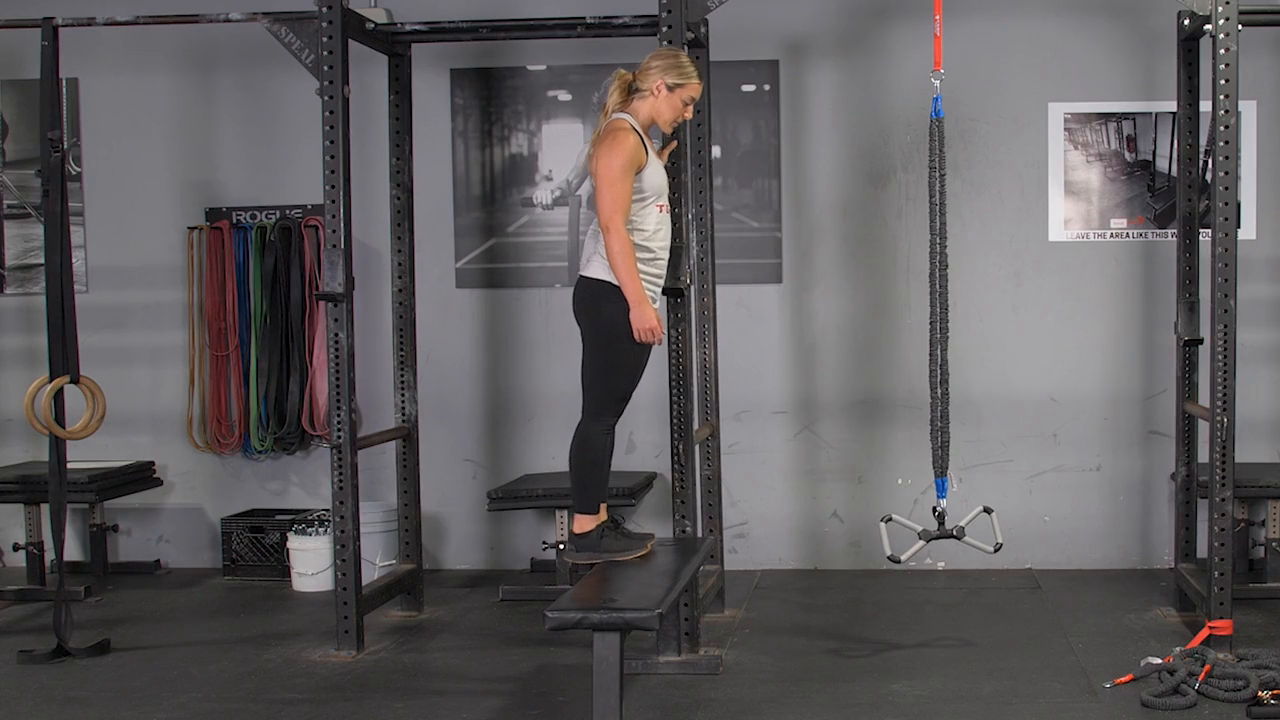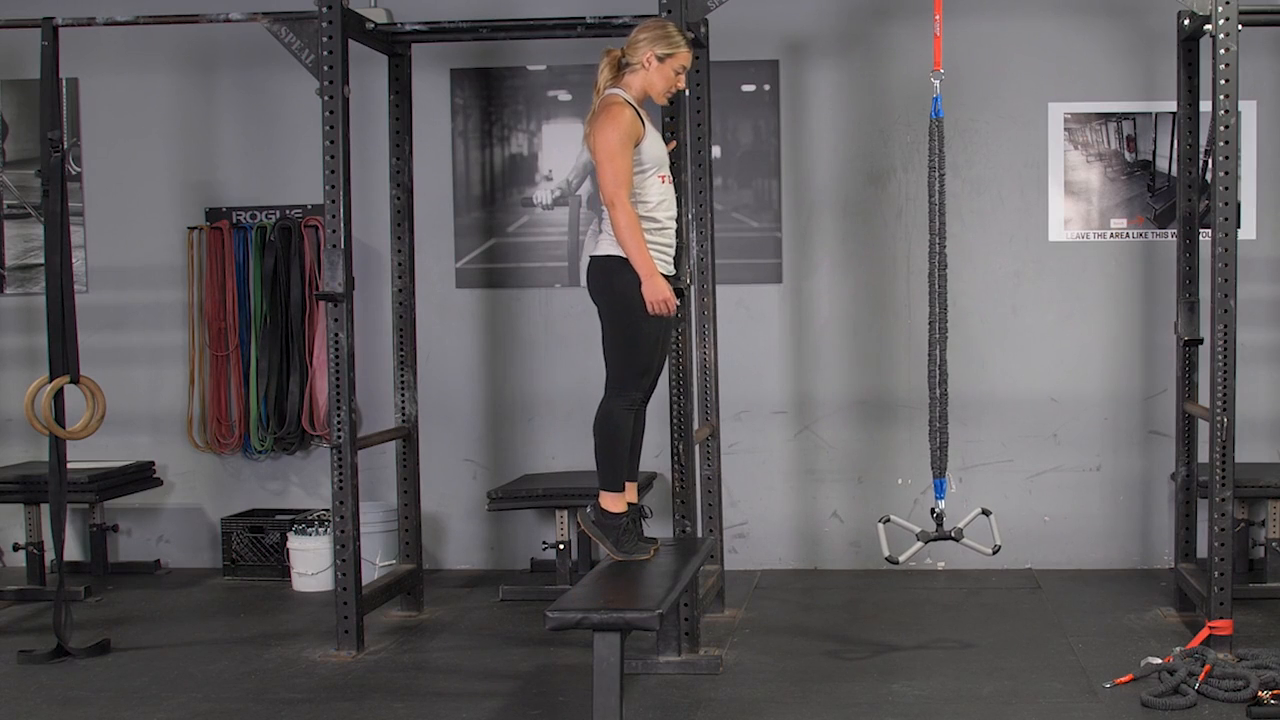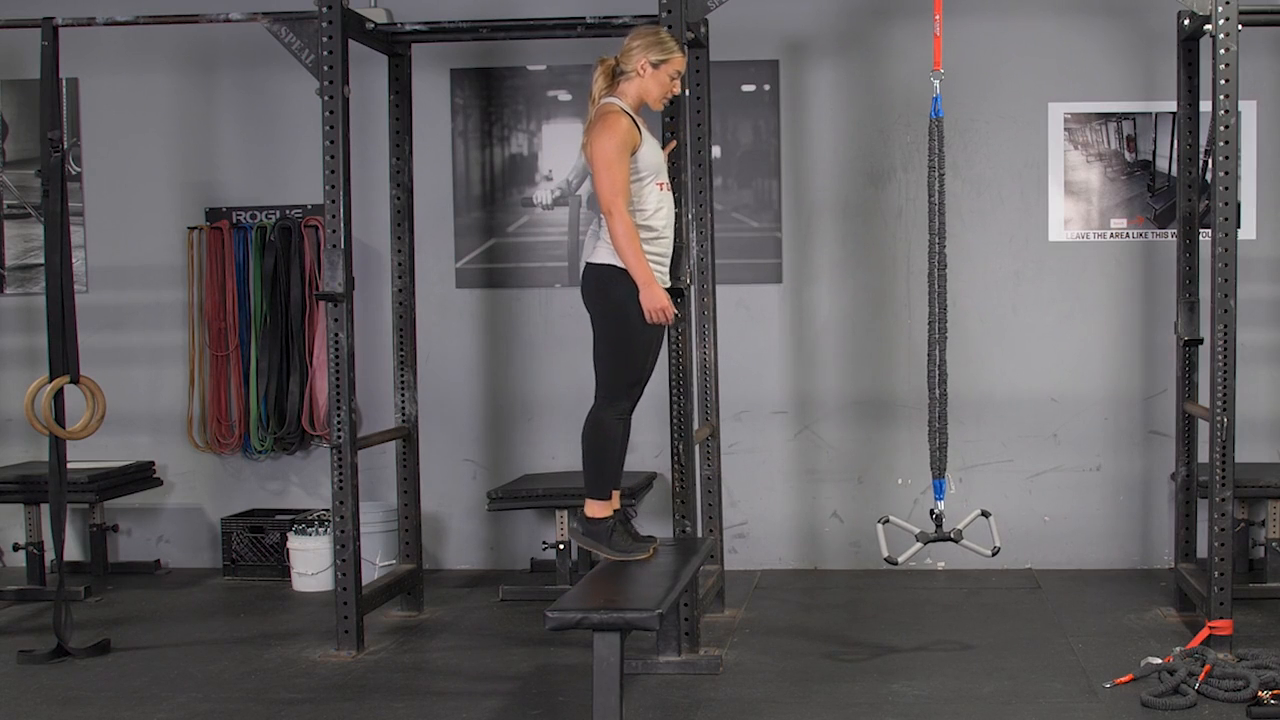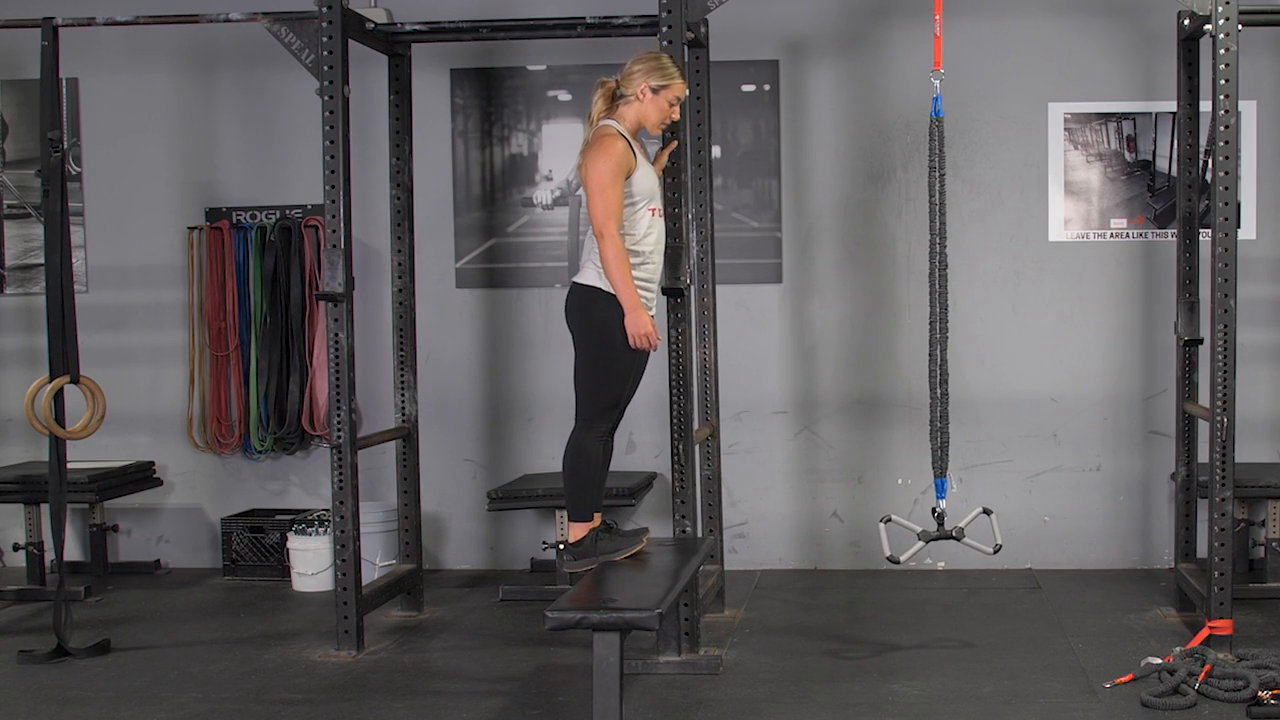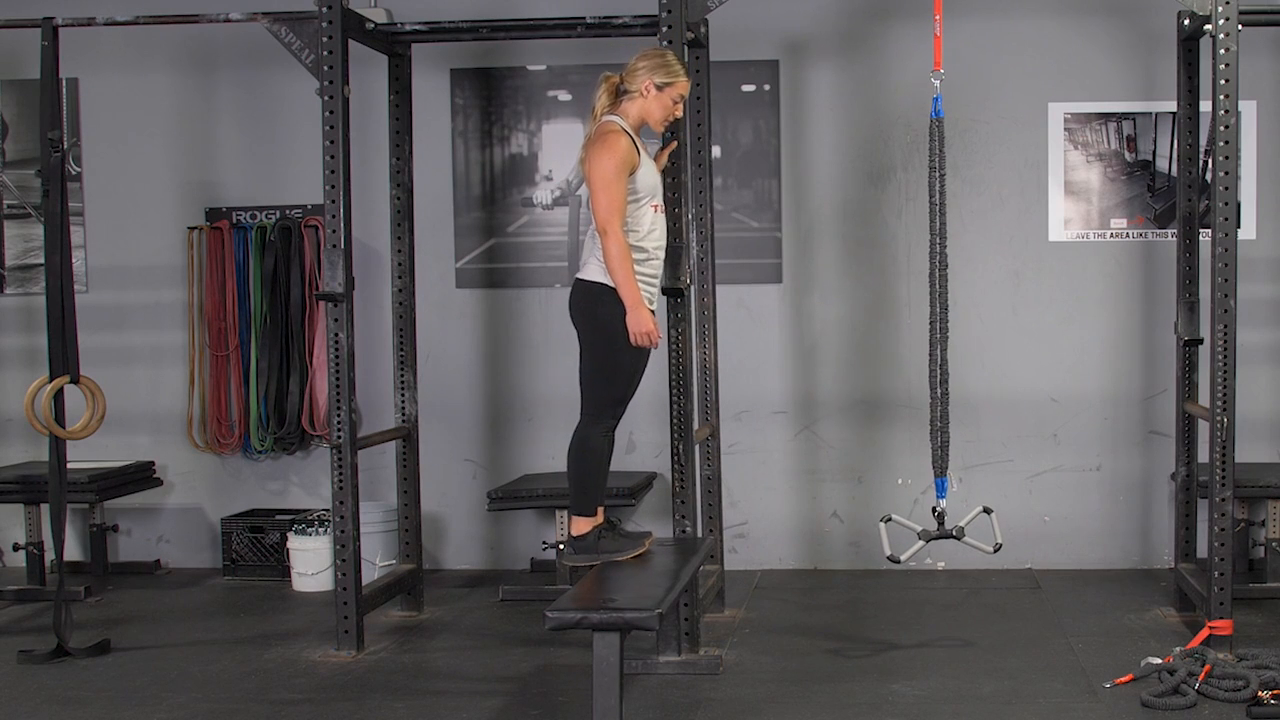
dt=0.7s
person 1, frame 1
left shoulder: (638, 139)
right shoulder: (621, 138)
right elbow: (612, 226)
left wrist: (662, 160)
right wrist: (638, 303)
left hip: (626, 296)
right hip: (612, 296)
left knee: (607, 412)
right knee: (601, 413)
left ankle: (597, 522)
right ankle: (585, 532)
person 1, frame 2
left shoulder: (635, 114)
right shoulder: (616, 112)
right elbow: (617, 202)
left wrist: (667, 151)
right wrist: (649, 274)
left hip: (646, 272)
right hip: (627, 272)
left knee: (637, 394)
right knee: (625, 392)
left ankle: (626, 505)
right ankle: (608, 508)
person 1, frame 3
left shoulder: (631, 123)
right shoulder: (613, 120)
right elbow: (615, 210)
left wrist: (666, 156)
right wrist: (647, 284)
left hip: (639, 281)
right hip: (620, 281)
left knee: (623, 401)
right knee: (613, 400)
left ankle: (609, 513)
right ankle: (594, 518)
person 1, frame 4
left shoulder: (630, 146)
right shoulder: (609, 144)
right elbow: (607, 234)
left wrist: (659, 165)
right wrist: (633, 308)
left hip: (627, 306)
right hip: (605, 303)
left knee: (605, 422)
right knee: (594, 422)
left ankle: (591, 527)
right ankle: (579, 541)
person 1, frame 5
left shoulder: (631, 142)
right shoulder: (612, 139)
right elbow: (610, 231)
left wrist: (659, 165)
right wrist: (635, 307)
left hip: (626, 299)
right hip: (608, 299)
left knee: (607, 416)
right knee: (599, 415)
left ankle: (595, 524)
right ankle: (583, 534)
